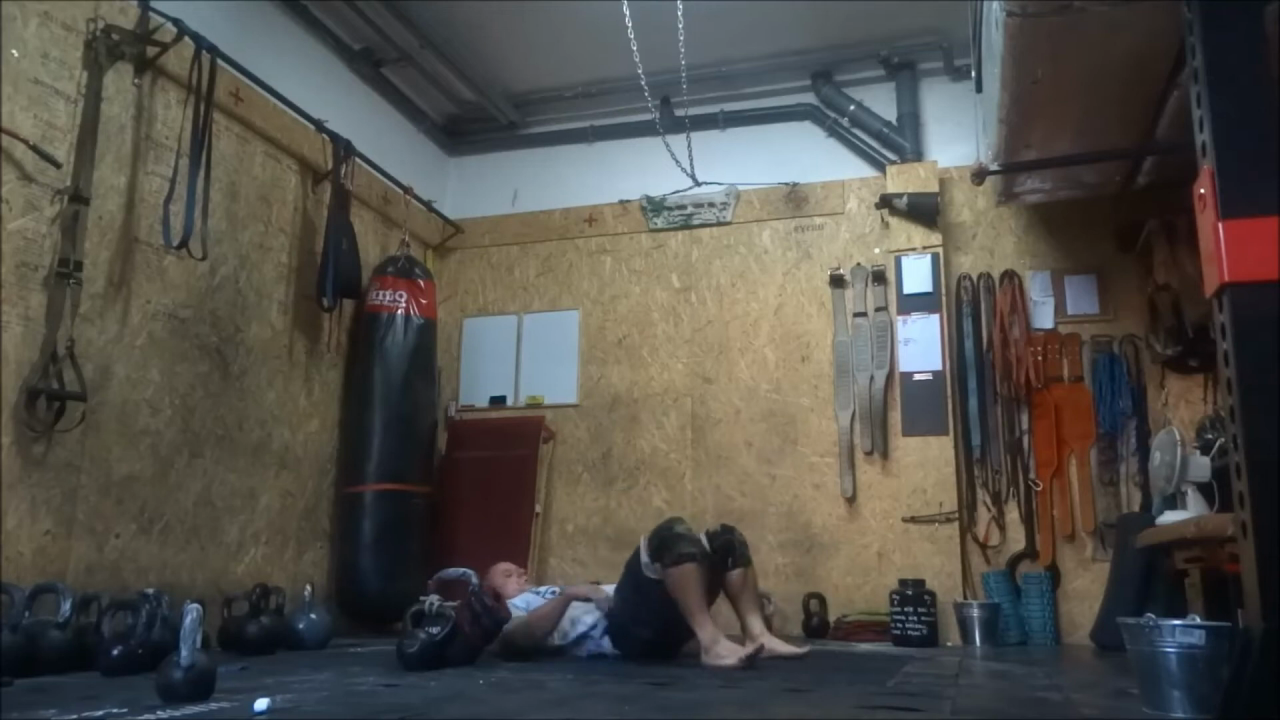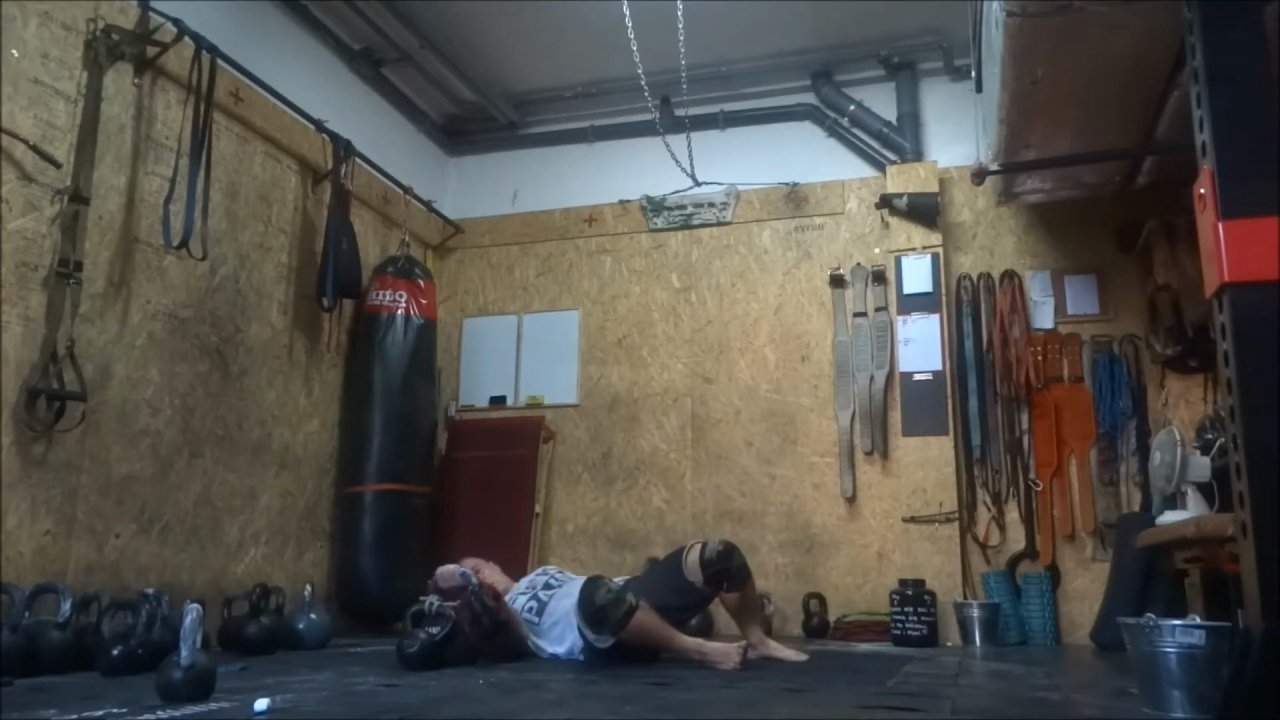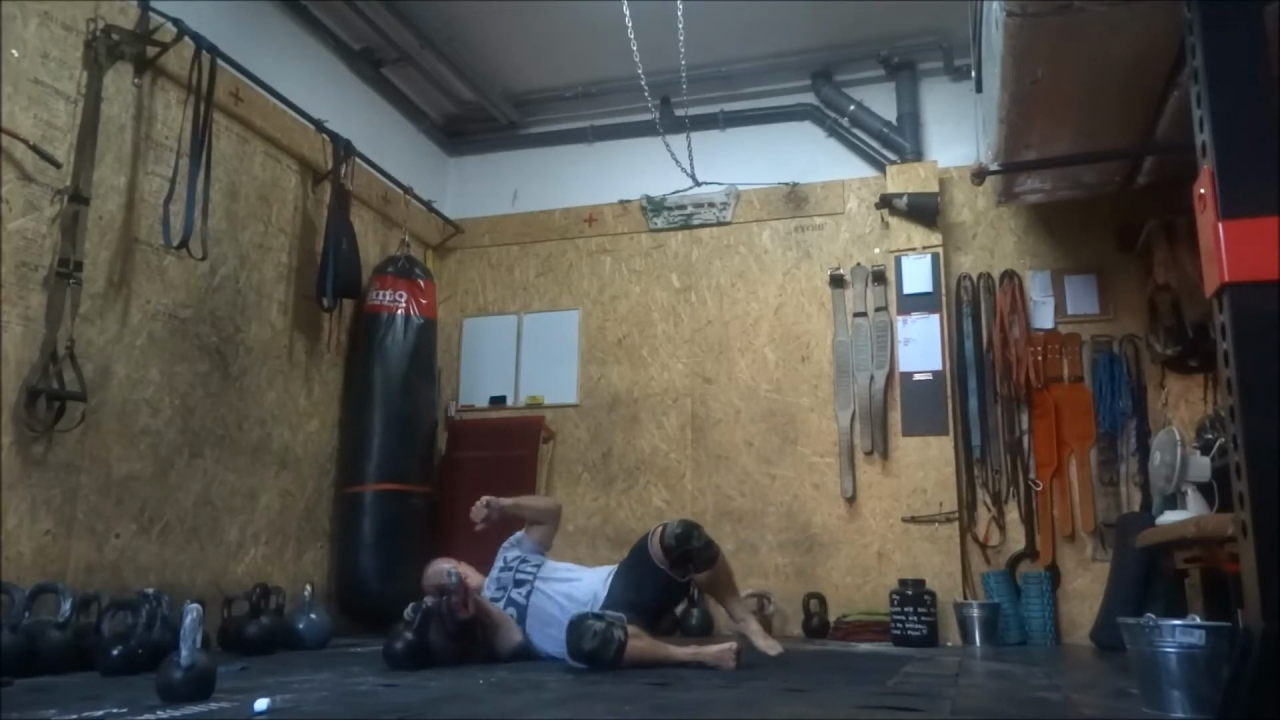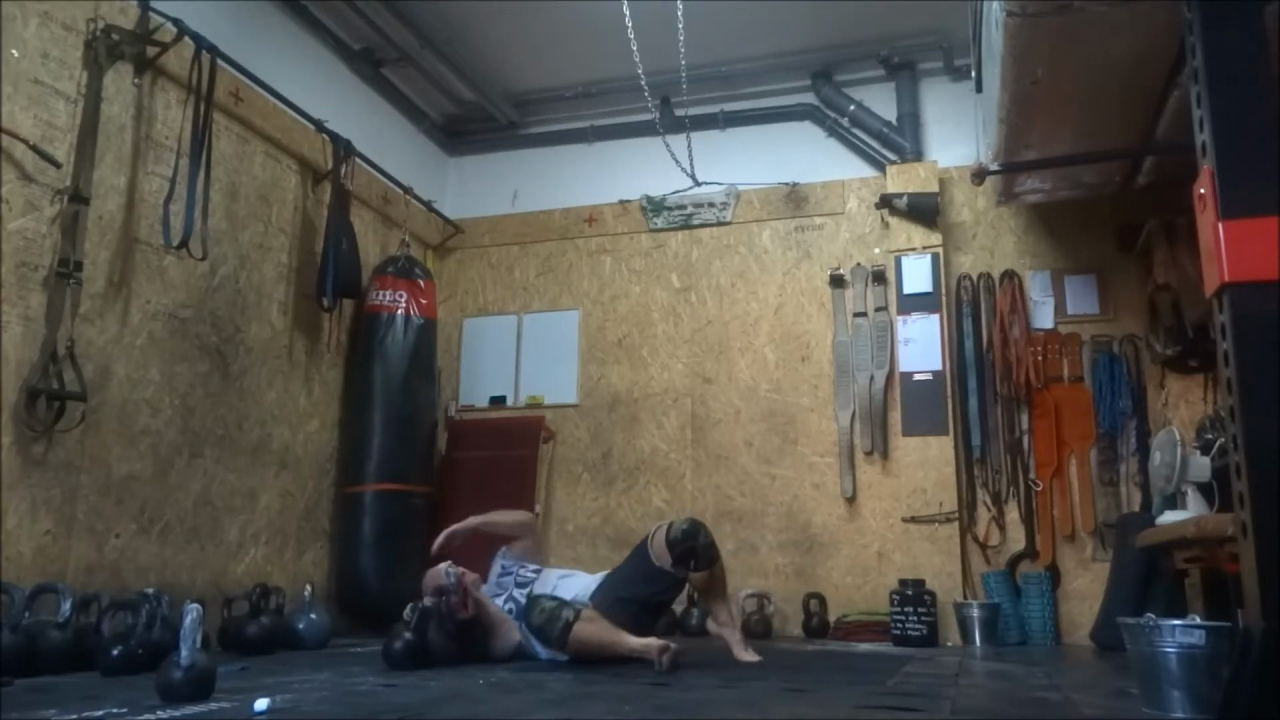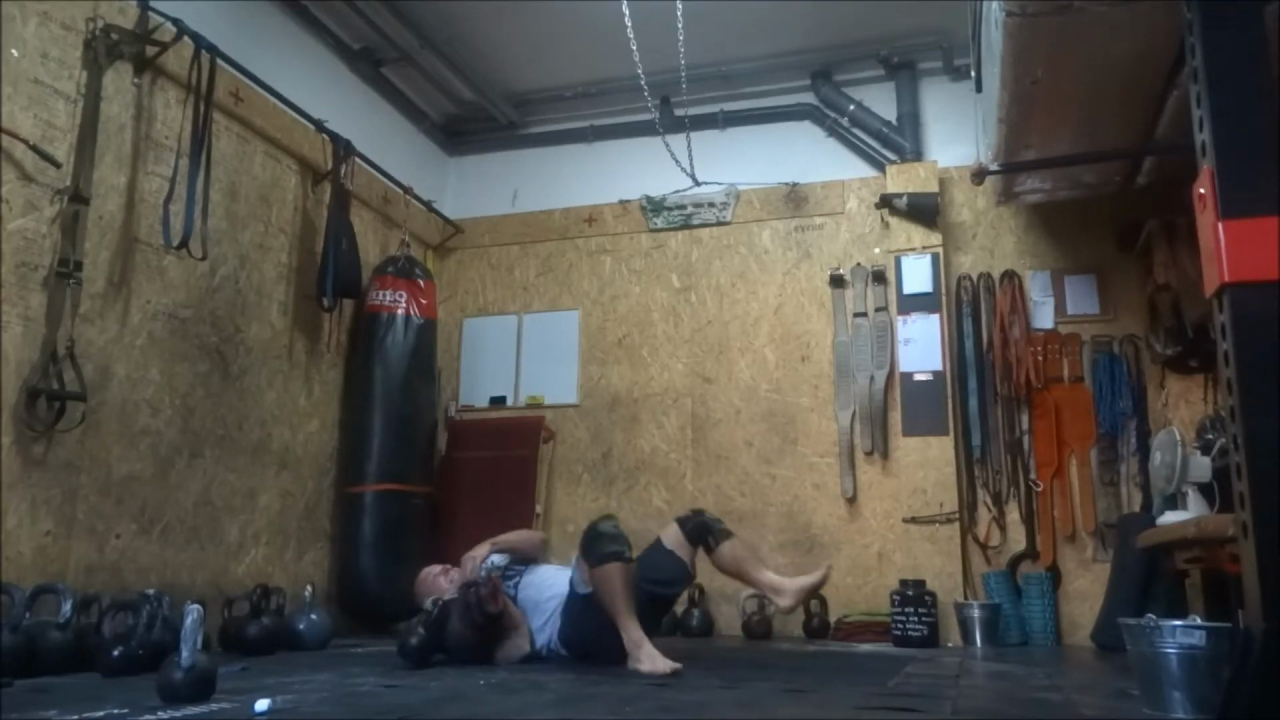
dt=1s
person 1, frame 1
left shoulder: (547, 595)
right shoulder: (510, 613)
right elbow: (526, 638)
right wrist: (571, 595)
left hip: (657, 623)
right hip: (622, 629)
left knee: (724, 539)
right knee: (673, 531)
left ankle: (758, 636)
right ankle: (712, 643)
person 1, frame 2
left shoulder: (542, 573)
right shoulder: (499, 611)
right elbow: (517, 633)
left wrist: (650, 575)
right wrist: (465, 592)
left hip: (629, 594)
right hip: (606, 642)
left knee: (718, 555)
right knee: (599, 594)
left ankle: (756, 641)
right ankle: (700, 650)
person 1, frame 3
left shoulder: (510, 556)
right shoulder: (485, 612)
left elbow: (551, 510)
right elbow: (513, 644)
left wrist: (501, 506)
right wrist: (473, 600)
left hip: (620, 585)
right hip: (601, 620)
left knee: (679, 536)
right knee: (584, 637)
left ankle: (743, 619)
right ankle: (698, 655)
person 1, frame 4
left shoulder: (504, 569)
right shoulder: (478, 616)
left elbow: (526, 522)
right elbow: (509, 643)
left wrist: (468, 523)
right wrist: (467, 601)
left hip: (613, 590)
right hip: (590, 623)
left knee: (686, 534)
right knee: (540, 611)
left ankle: (723, 623)
right ankle: (642, 646)
person 1, frame 5
left shoulder: (491, 566)
left elbow: (538, 542)
right elbow: (518, 645)
left wrist: (488, 545)
left hip: (625, 604)
right hip: (587, 629)
left knee: (695, 524)
right knee: (603, 531)
left ankle: (780, 590)
right ankle: (637, 648)
